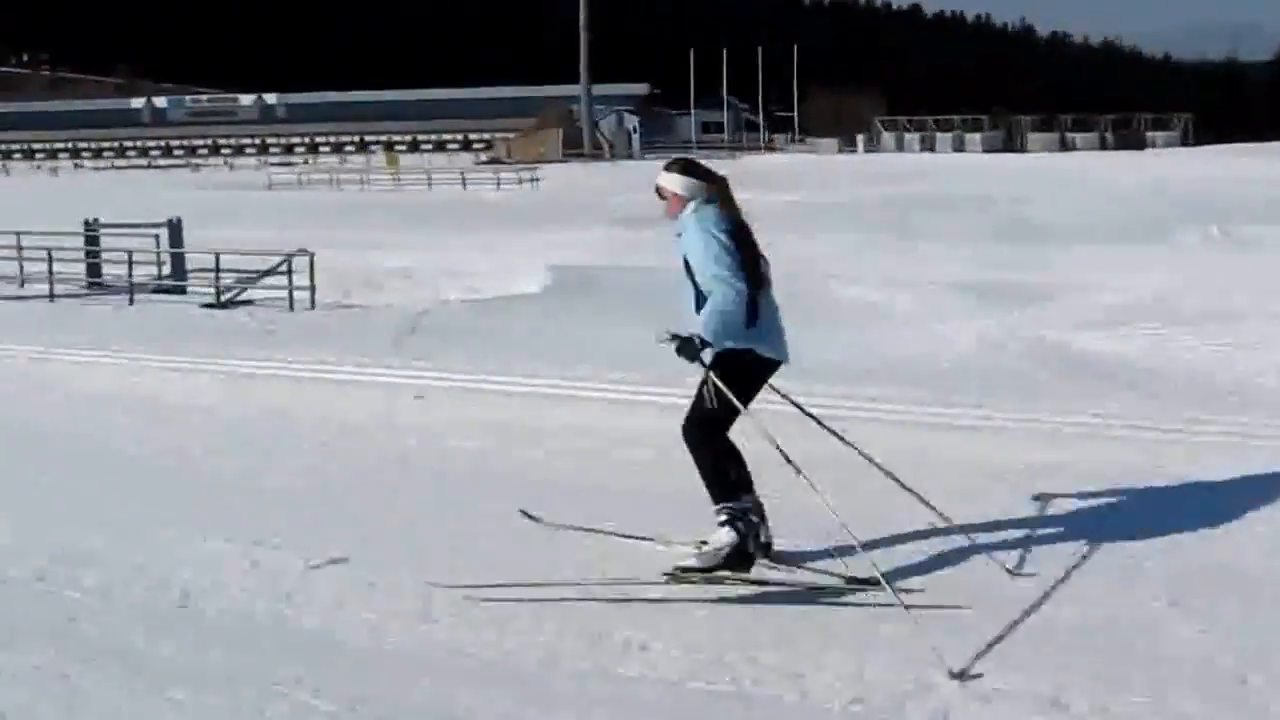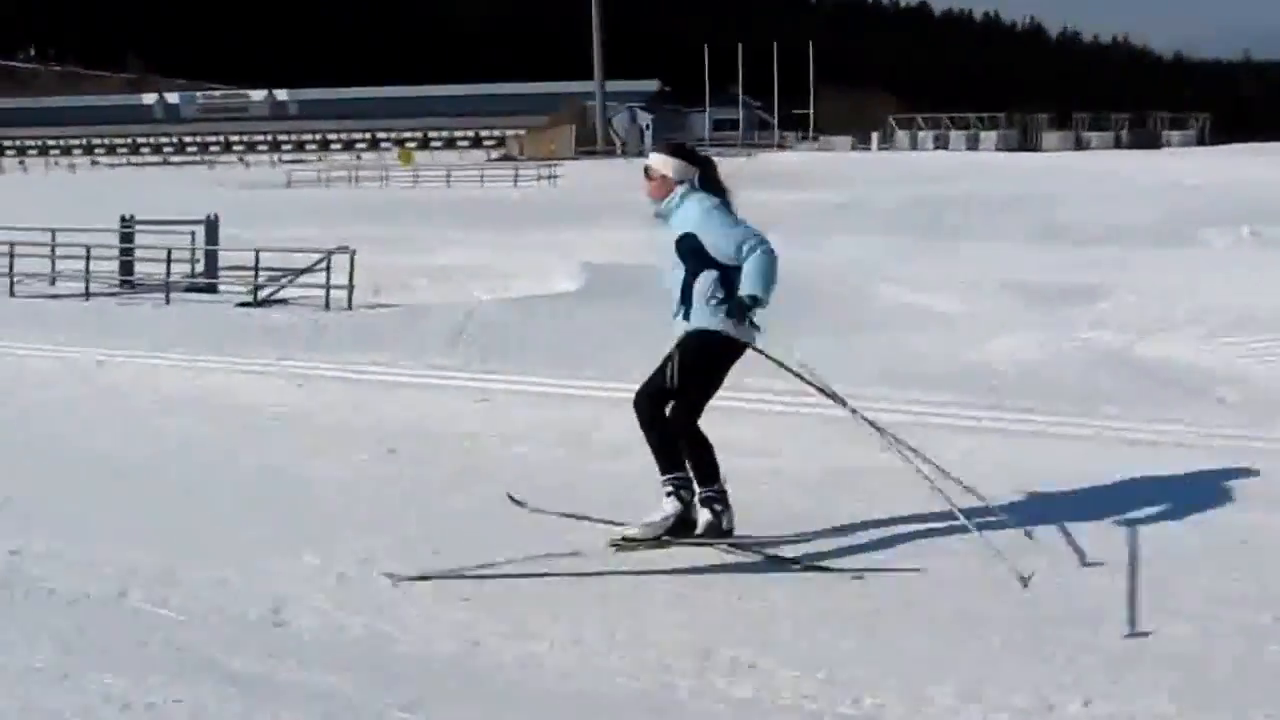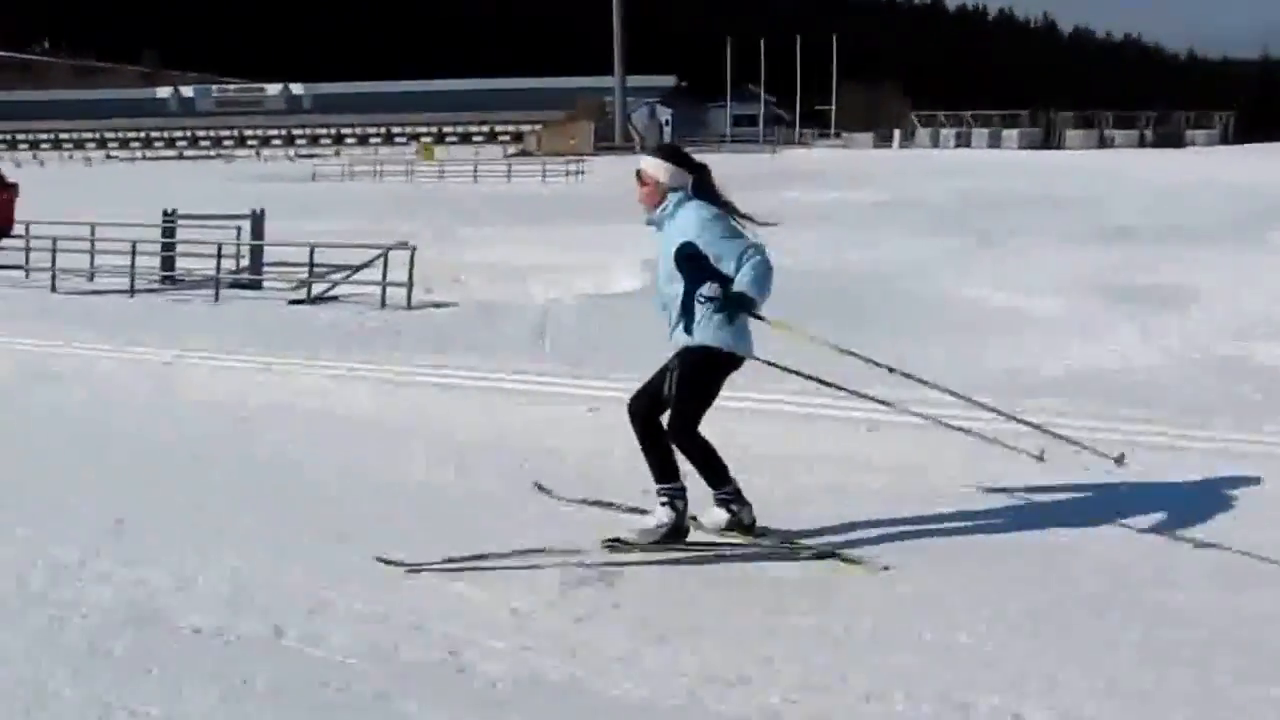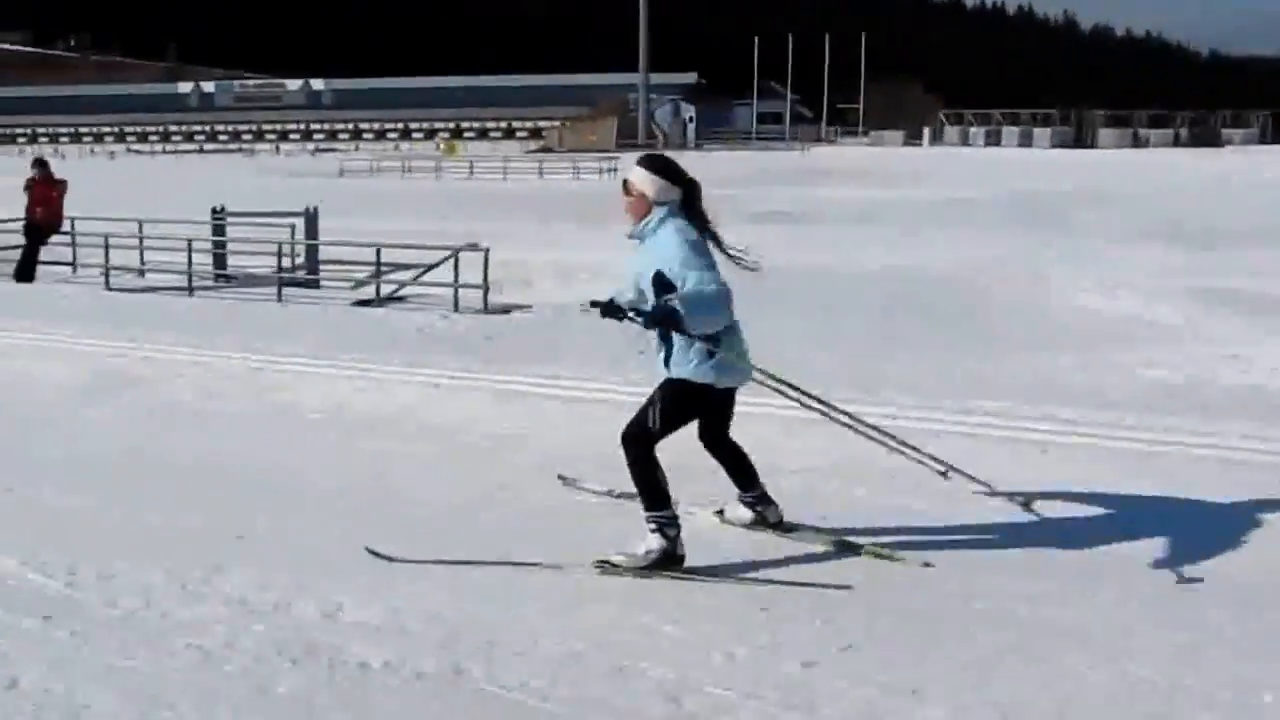
dt=0.2s
person 1, frame 1
left shoulder: (702, 230)
right shoulder: (708, 225)
left elbow: (729, 288)
left wrist: (703, 337)
left hip: (743, 345)
right hip: (751, 345)
left knee: (699, 428)
right knee: (712, 427)
left ankle: (736, 535)
right ankle: (749, 523)
person 1, frame 2
left shoulder: (700, 209)
right shoulder: (689, 210)
left elbow: (759, 250)
left wrist: (750, 296)
left hip: (714, 329)
right hip: (714, 330)
left knee: (648, 402)
right knee: (682, 418)
left ankle: (680, 505)
right ankle: (715, 510)
person 1, frame 3
left shoulder: (698, 218)
right shoulder: (676, 221)
left elbow: (755, 260)
left wrist: (745, 294)
left hip: (711, 341)
right hip: (705, 341)
left knee: (643, 409)
right knee: (681, 427)
left ankle: (672, 512)
right ankle: (733, 507)
person 1, frame 4
left shoulder: (676, 239)
right shoulder: (658, 235)
left elbow: (710, 297)
left wrist: (673, 313)
right wrist: (623, 303)
left hip: (699, 368)
right hip: (714, 362)
left knee: (636, 439)
right knee: (714, 436)
left ankle: (664, 541)
right ankle: (758, 505)
